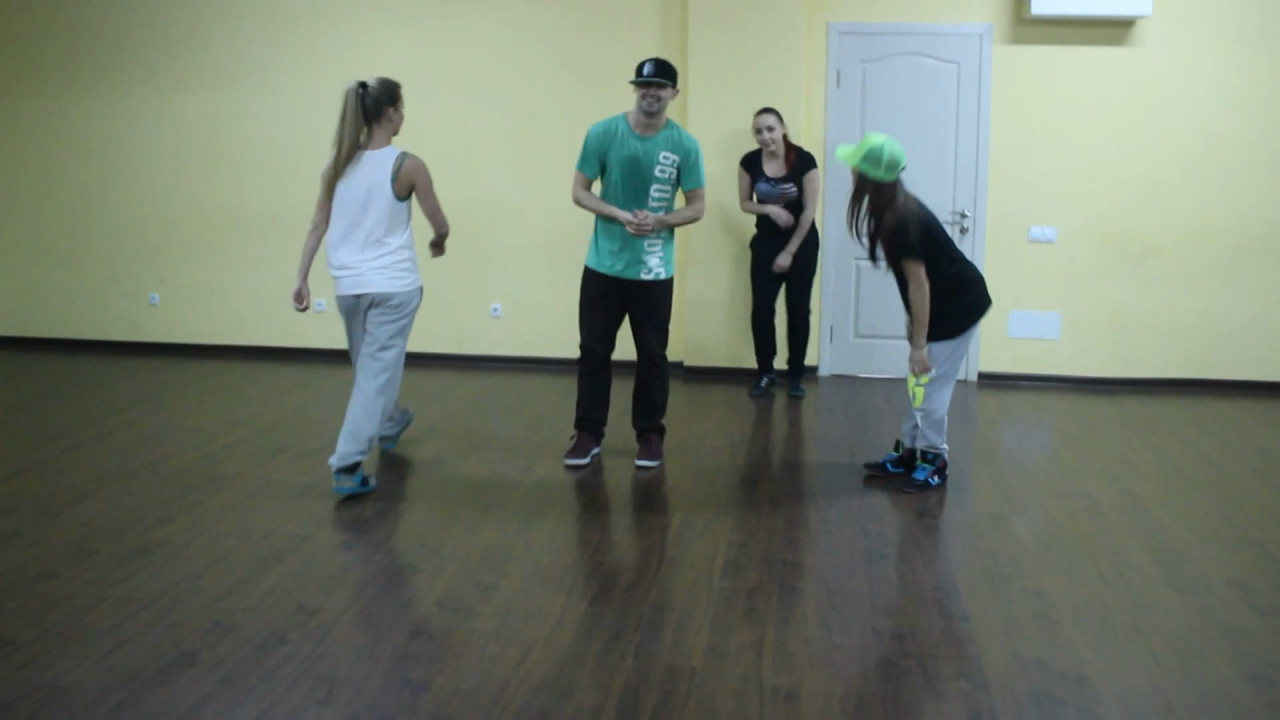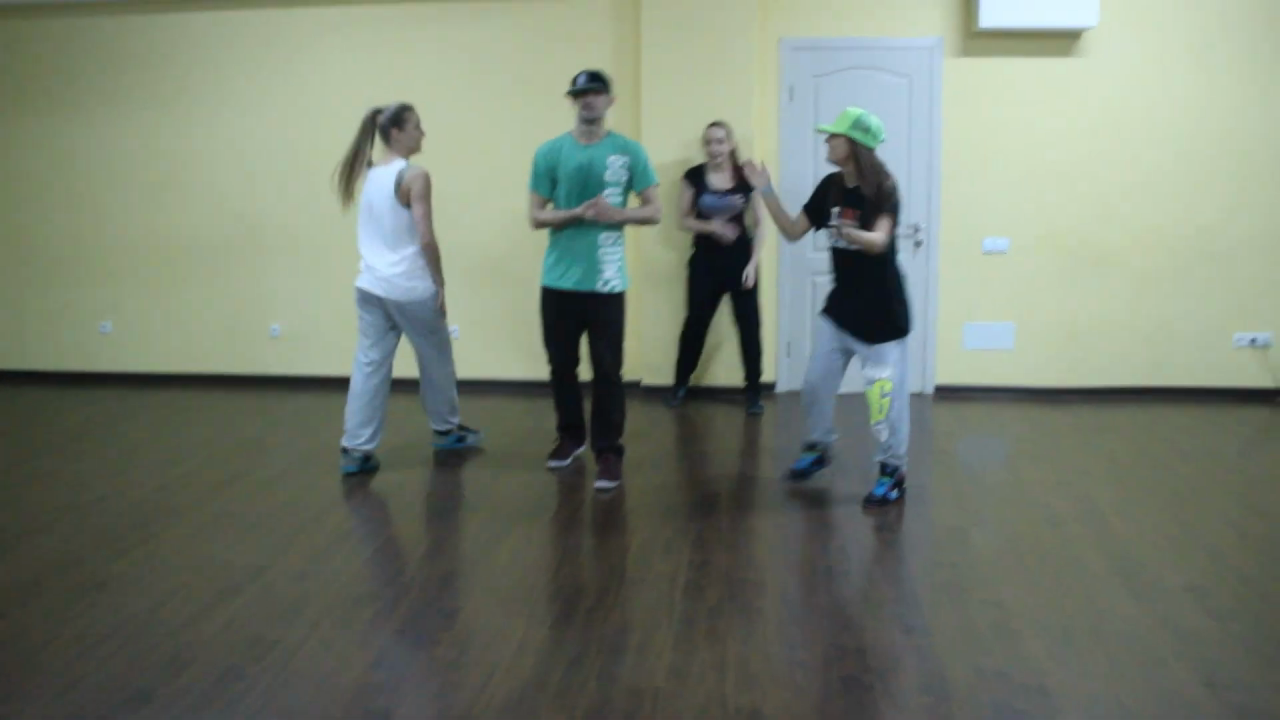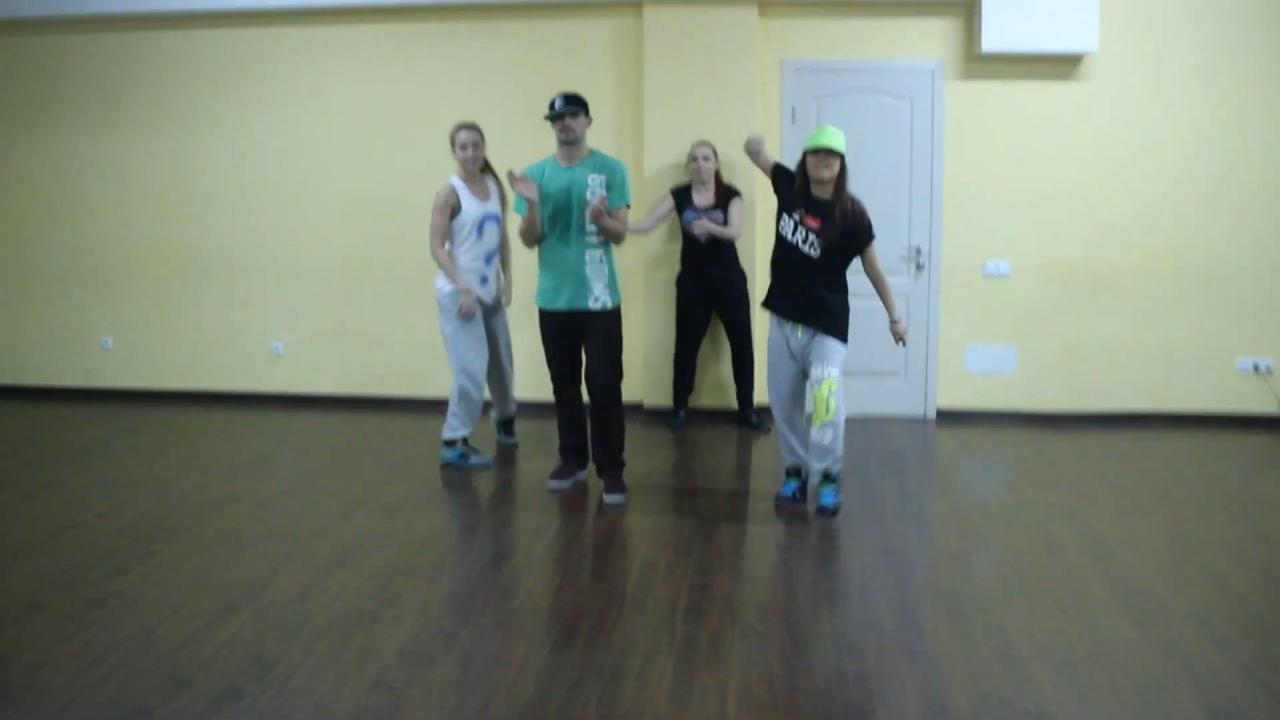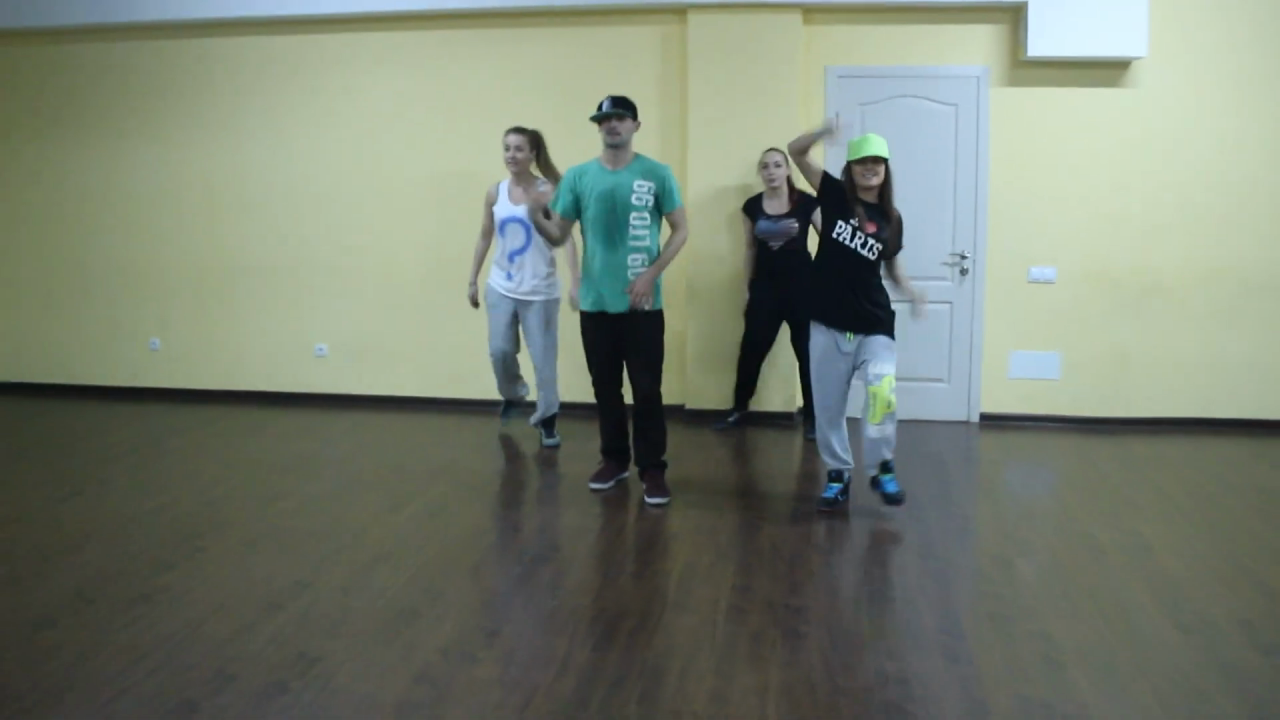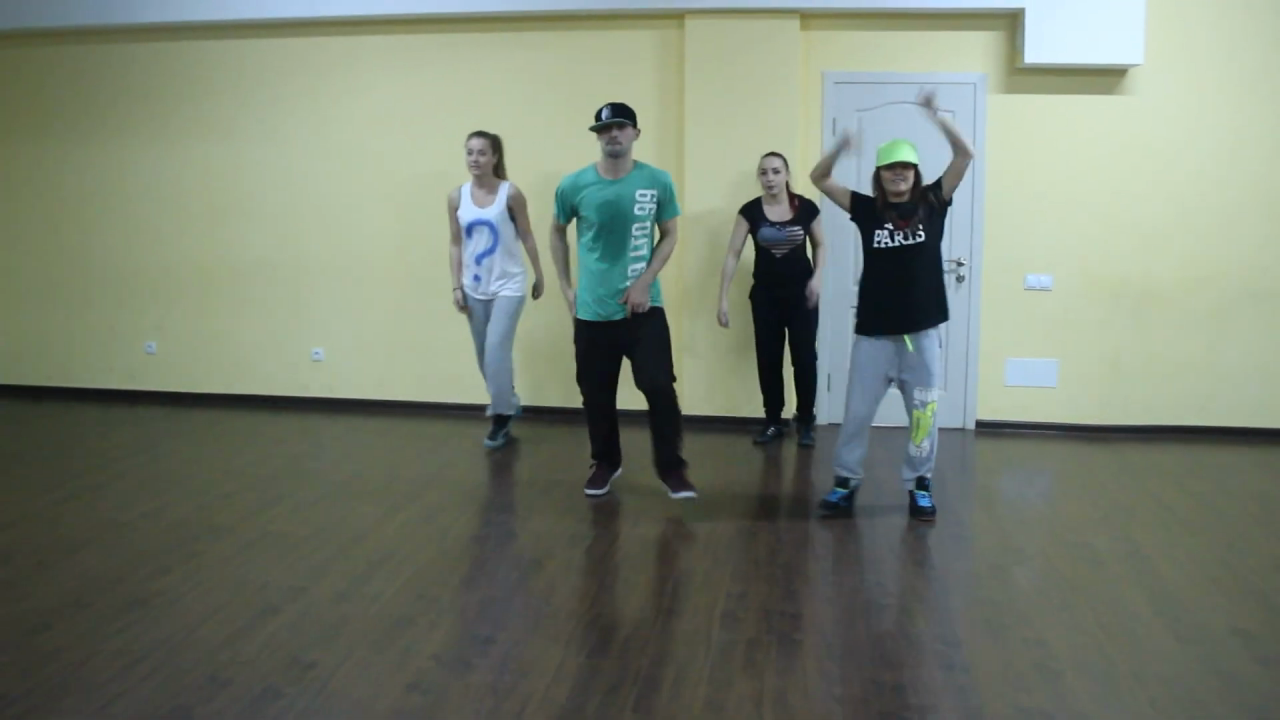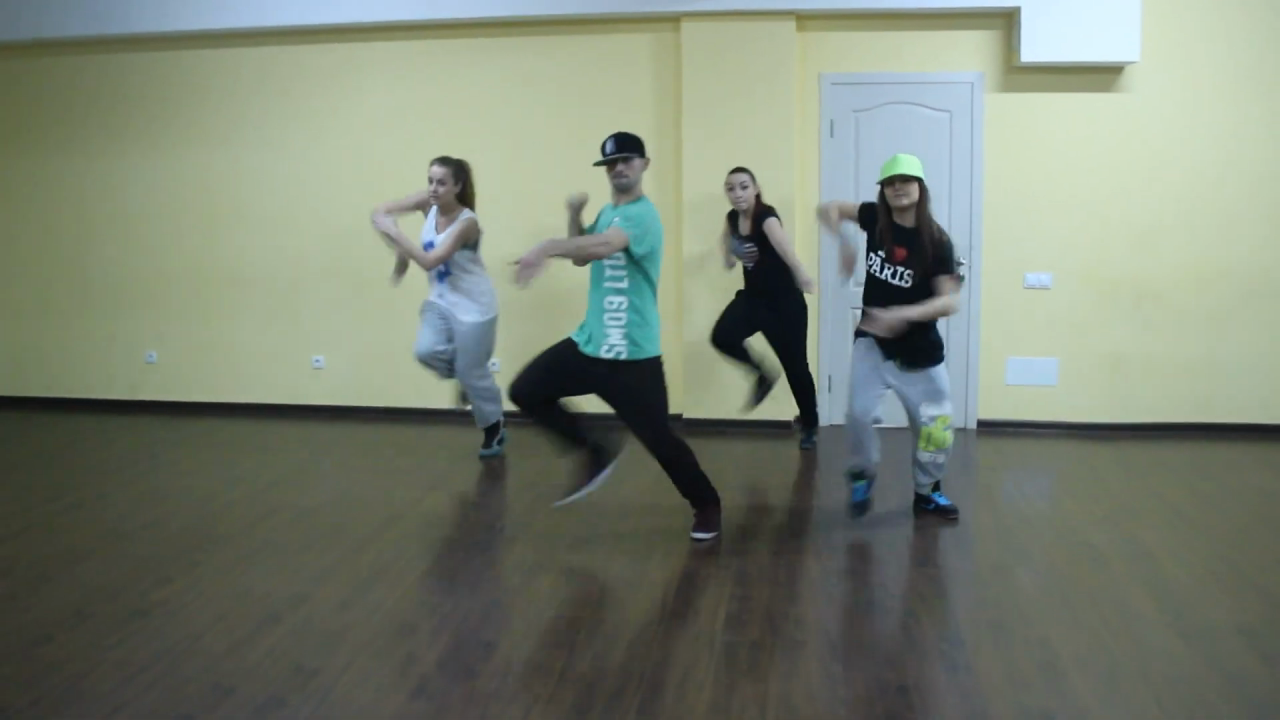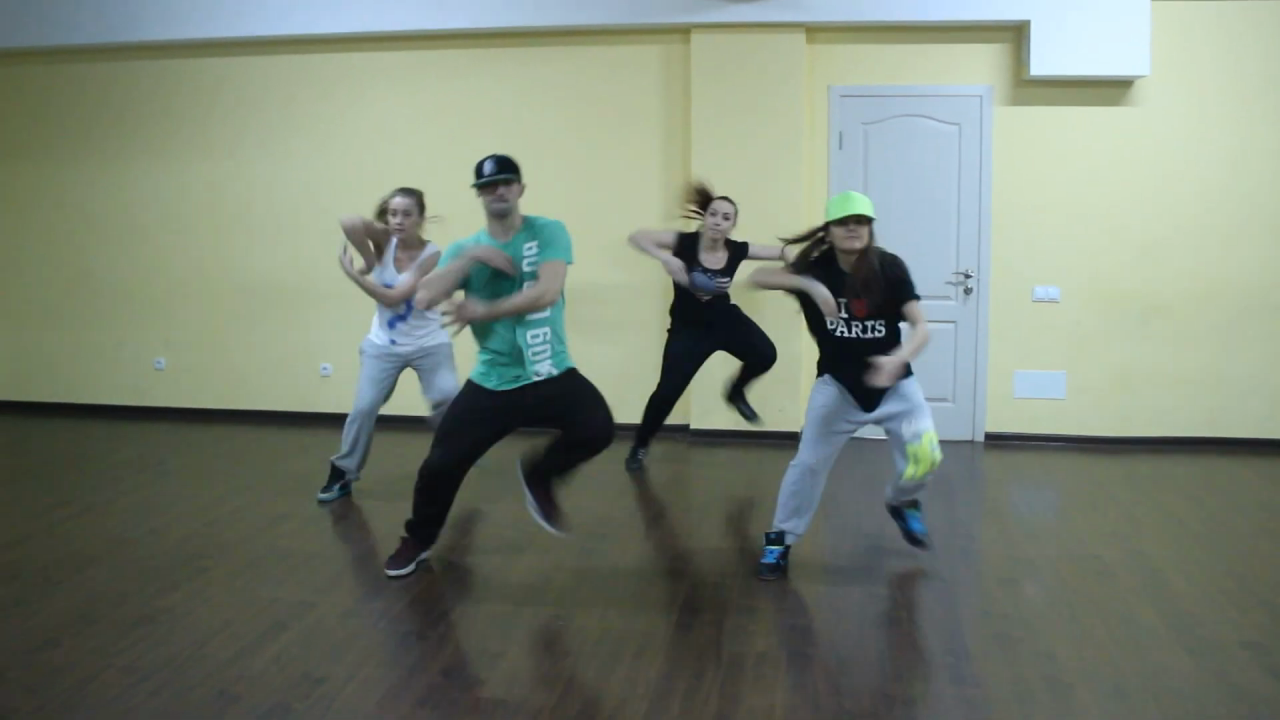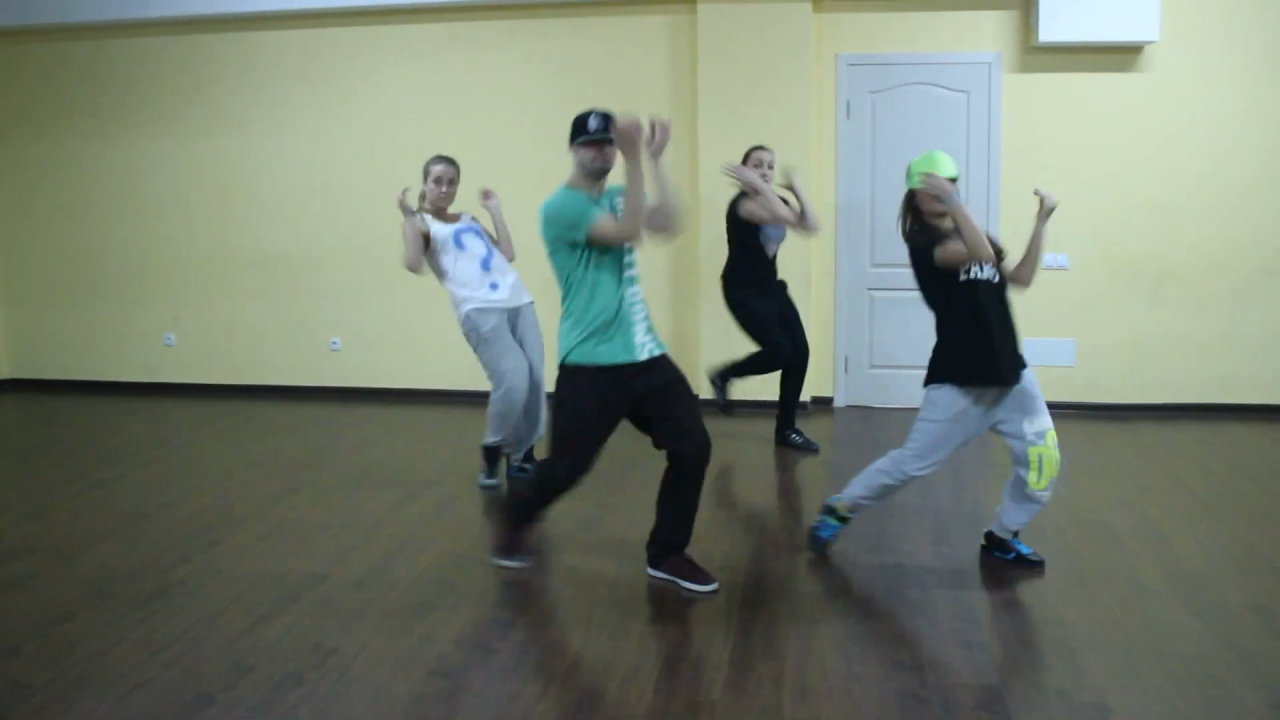
dt=0.5s
person 1, frame 1
left shoulder: (684, 144)
right shoulder: (602, 133)
left elbow: (696, 207)
right elbow: (580, 192)
left wrist: (659, 222)
right wrist: (621, 216)
left hip: (653, 271)
right hip: (603, 265)
left knee: (652, 355)
right knee: (593, 350)
left ankle: (650, 433)
right ankle: (589, 432)
person 1, frame 2
left shoulder: (629, 152)
right shoulder: (549, 152)
left elbow: (654, 211)
right elbow: (536, 215)
left wrist: (616, 214)
right wrist: (580, 212)
left hip: (606, 282)
right hip: (559, 280)
left knee: (606, 369)
right knee: (561, 366)
left ankle: (608, 452)
right ankle: (570, 436)
person 1, frame 3
left shoulder: (611, 169)
right shoulder: (536, 173)
left elbow: (620, 233)
right elbow: (529, 239)
left wrist: (600, 216)
right wrist: (533, 205)
left hip: (600, 300)
right hip: (554, 299)
left knee: (605, 385)
right knee: (564, 383)
left ankle: (610, 467)
right ankle: (573, 458)
person 1, frame 4
left shoulder: (657, 175)
right shoulder: (578, 177)
left elbow: (680, 232)
right elbow: (558, 234)
left wrist: (652, 275)
right wrist: (540, 214)
left hip: (642, 302)
right hip: (595, 302)
left knee: (647, 389)
right knee: (606, 387)
left ankle: (652, 469)
right ankle: (615, 459)
person 1, frame 5
left shoulder: (657, 181)
right shoulder: (572, 185)
left elbow: (669, 236)
right elbow: (557, 233)
left wrist: (645, 281)
right wrist: (566, 288)
left hip: (643, 306)
right hip: (592, 311)
left knee: (659, 386)
right knee: (597, 396)
left ankle: (672, 467)
right ankle: (606, 463)
person 1, frame 6
left shoulder: (642, 215)
right shoulder: (609, 212)
left elbow: (598, 246)
right elbow: (582, 257)
left wrist: (542, 249)
right wrist: (574, 216)
left hip: (631, 352)
right hip: (588, 342)
left knee: (658, 438)
right knee: (529, 392)
left ankle: (706, 505)
right ankle: (595, 453)
person 1, frame 7
left shoulder: (549, 232)
right shoulder: (464, 249)
left elbow: (549, 293)
right elbow: (425, 299)
left wrist: (483, 310)
right wrist: (469, 258)
left hip: (553, 375)
right hip: (492, 383)
left knee: (597, 428)
right knee: (441, 464)
left ankle: (539, 474)
right ankle: (417, 539)
person 1, frame 8
left shoulder: (620, 198)
right shoulder: (560, 208)
left elbow: (669, 224)
right elbow: (630, 233)
left wrist: (652, 160)
right wrist: (637, 164)
left hip: (644, 357)
right hip: (590, 364)
left knee: (693, 447)
right knee: (566, 467)
left ankle: (667, 552)
right ankle: (516, 520)
person 2, frame 1
left shoulder: (901, 219)
right shoulder: (892, 204)
left elbow: (918, 283)
left wrist: (920, 344)
left hip: (957, 304)
right hip: (945, 298)
left knee: (927, 380)
right knee: (918, 379)
left ankle: (934, 461)
right ankle: (909, 452)
person 2, frame 2
left shoulder: (882, 188)
right shoulder: (830, 185)
left elbow: (880, 240)
right elbow: (796, 231)
left wrist: (858, 233)
right wrist: (766, 191)
left hip: (880, 309)
right hip: (841, 303)
left knee: (884, 389)
right knee: (817, 381)
left ankle: (893, 474)
right ankle: (818, 446)
person 2, frame 3
left shoulder: (852, 212)
right shoulder: (790, 187)
left elbow: (872, 267)
right elbow: (756, 155)
left wrist: (893, 316)
right wrist: (755, 145)
left hip: (826, 319)
right hip: (784, 315)
left knee: (825, 398)
right knee: (784, 401)
left ankle: (829, 477)
right ankle: (797, 470)
person 2, frame 4
left shoulder: (890, 219)
right shoulder: (835, 192)
left elbow: (890, 268)
right elbow: (794, 152)
left wrist: (908, 289)
right wrist: (820, 133)
left hip: (872, 327)
right hip: (828, 325)
left knee: (884, 396)
right knee: (828, 406)
left ankle: (882, 468)
right ankle: (837, 473)
person 2, frame 5
left shoulder: (931, 204)
right shoulder: (866, 207)
left elbow: (964, 154)
right elbow: (819, 180)
left wrist: (936, 116)
right wrist: (839, 147)
left hip: (921, 330)
right hip: (874, 332)
left knee: (923, 411)
right knee: (857, 412)
left ankle: (920, 485)
right ankle: (845, 482)
person 2, frame 6
left shoulder: (936, 241)
right shoulder: (877, 217)
left elbow: (948, 301)
right elbow: (828, 209)
left wrist: (902, 314)
right wrist: (843, 239)
left hip: (918, 347)
right hip: (873, 340)
left knee: (935, 427)
right knee: (860, 412)
left ankle: (926, 490)
right ankle: (861, 473)
person 2, frame 7
left shoulder: (890, 269)
right shoulder: (815, 268)
left elbow: (920, 328)
right elbow: (759, 277)
left wrist: (895, 359)
right wrist: (809, 285)
left hip: (892, 381)
right hip: (838, 383)
left knee: (925, 456)
right knee: (810, 462)
left ankle: (902, 503)
right ankle: (779, 539)
person 2, frame 8
left shoulder: (965, 232)
right shoulder: (923, 243)
left elbow: (1019, 280)
right elbow: (977, 252)
left wrist: (1041, 223)
right wrist: (952, 204)
left hip: (1008, 372)
right hip: (956, 378)
left knee: (1043, 463)
right knee: (912, 461)
left ankle: (1002, 536)
right ankle: (839, 509)
person 3, frame 1
left shoulder: (339, 164)
right shoulder: (408, 166)
left elbow: (318, 225)
right elbow: (440, 224)
left wrist: (302, 277)
right wrist: (438, 243)
left hip: (349, 284)
right hip: (394, 285)
left knee: (366, 363)
right knee: (377, 370)
left ankle: (389, 424)
right ankle: (347, 467)
person 3, frame 2
left shoulder: (367, 177)
right shoulder: (415, 176)
right elbow: (426, 239)
right wrist: (439, 283)
left hip: (370, 286)
right hip: (410, 289)
left knee: (370, 365)
right knee: (436, 358)
left ankle: (355, 449)
right ankle: (447, 428)
person 3, frame 3
left shoulder: (495, 187)
right shoulder: (448, 192)
right elbow: (437, 248)
left wrist: (506, 280)
right wrist: (463, 290)
left hip: (488, 292)
right hip: (459, 293)
left knee: (501, 361)
right knee: (470, 366)
left ankle: (505, 419)
right ankle: (454, 442)
person 3, frame 4
left shoulder: (547, 190)
right shoulder: (495, 192)
left elbow: (565, 238)
right elbow: (485, 238)
left wrist: (574, 281)
right wrist: (473, 280)
left hip: (540, 289)
right hip: (500, 287)
left knee: (543, 355)
right knee: (500, 351)
left ankle: (546, 417)
right ankle: (512, 396)
person 3, frame 5
left shoulder: (511, 193)
right shoulder: (456, 197)
left elbow: (526, 238)
right elbow: (456, 244)
left wrist: (539, 276)
right wrist: (457, 286)
left hip: (508, 286)
right hip: (475, 289)
left knee: (496, 350)
right knee: (484, 354)
left ankle: (502, 415)
right ankle: (504, 406)
person 3, frame 6
left shoulder: (466, 223)
right shoulder: (429, 203)
left elbow: (428, 260)
right elbow: (379, 213)
left wrist: (397, 236)
right wrist: (400, 251)
left hip: (474, 308)
right hip: (440, 301)
left knee: (472, 377)
right knee: (426, 351)
left ankle: (494, 427)
right ankle: (462, 374)
person 3, frame 7
left shoulder: (431, 255)
right shoulder: (381, 238)
left elbow: (393, 297)
right elbow: (349, 225)
left wrist: (355, 275)
right wrist: (369, 259)
left hip: (428, 344)
right hip: (382, 345)
left knee: (448, 397)
right knee: (364, 410)
right ankle: (342, 474)
person 3, frame 8
left shoulder: (471, 220)
right shoulder: (423, 225)
left elbow: (508, 256)
right elbow: (414, 265)
left wrist: (495, 212)
right wrist: (412, 218)
left hip: (517, 302)
right hip: (479, 310)
left knee: (533, 380)
right knee: (512, 383)
left ankle: (520, 455)
right ankle: (492, 454)
person 4, frame 1
left shoulder: (804, 160)
right shoulder: (749, 162)
left elbow: (809, 211)
right elbow: (744, 203)
left wrist: (789, 252)
right wrist: (769, 209)
left hip: (801, 242)
right hip: (767, 240)
left knee: (797, 309)
right knee: (762, 308)
left ankle: (795, 374)
right ankle: (765, 372)
person 4, frame 2
left shoulder: (747, 179)
right shoulder: (693, 177)
left elbow: (756, 225)
right elbow: (683, 220)
left wrist: (753, 263)
right wrist: (712, 226)
left hip: (740, 261)
right hip: (705, 261)
left knee: (749, 325)
right knee: (696, 323)
left ankle: (753, 391)
right ankle: (680, 384)
person 4, frame 3
left shoulder: (731, 195)
right shoulder: (679, 195)
left elbow: (734, 232)
right elbow: (647, 223)
left wrist: (710, 226)
left hip: (729, 278)
right hip: (692, 280)
left knee: (742, 342)
right knee: (686, 344)
left ankle: (747, 409)
right ankle: (680, 407)
person 4, frame 4
left shoulder: (806, 202)
right shoulder: (752, 206)
right wrist: (747, 287)
left hip: (801, 285)
right hip: (765, 286)
left knee: (808, 352)
right knee: (751, 348)
left ankle: (812, 417)
right ankle: (738, 408)
person 4, frame 5
left shoulder: (806, 208)
right shoulder: (750, 211)
left elbow: (819, 246)
right elbow: (733, 255)
left wrist: (817, 277)
right wrist: (724, 298)
left hip: (800, 292)
right hip: (765, 293)
left knee: (805, 357)
right knee: (768, 359)
left ankle: (805, 422)
right ankle: (774, 421)
person 4, frame 6
left shoulder: (767, 217)
right shoulder: (733, 217)
left elbow: (785, 246)
left wrist: (801, 275)
right wrist: (728, 254)
left hip: (784, 299)
right hip: (752, 295)
left knee: (795, 365)
right knee: (723, 336)
left ankle: (809, 424)
right ankle: (763, 375)
person 4, frame 7
left shoulder: (738, 250)
right shoulder: (684, 242)
left elbow: (783, 253)
right elbow: (636, 237)
right wrist: (666, 259)
left hip: (726, 319)
right hip: (687, 327)
left knee: (766, 354)
right knee: (668, 390)
left ankle: (736, 391)
right ankle: (640, 445)
person 4, frame 8
left shoulder: (773, 200)
right shoulder: (742, 205)
left elbow: (811, 227)
right elbow: (777, 217)
left wrist: (797, 193)
right wrist: (749, 177)
left hip: (771, 287)
right hip: (744, 291)
left knee: (799, 352)
right knee: (780, 353)
left ankle: (786, 428)
right ankle: (723, 376)
